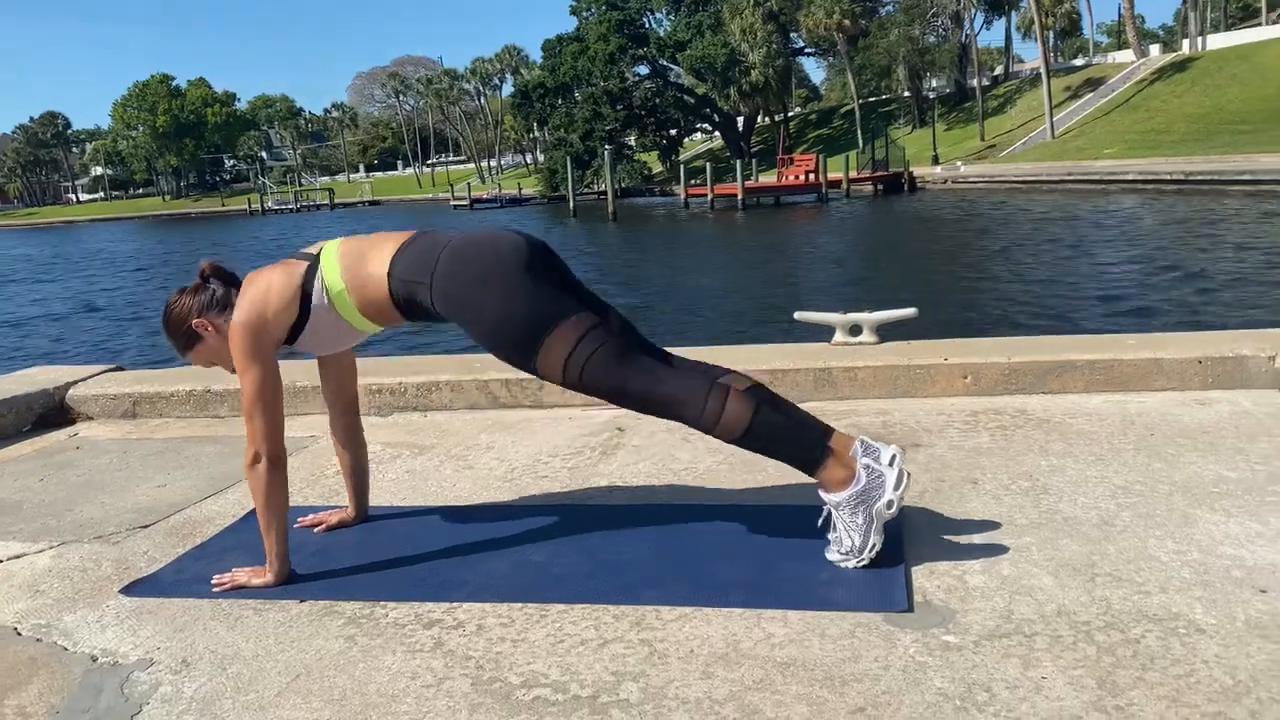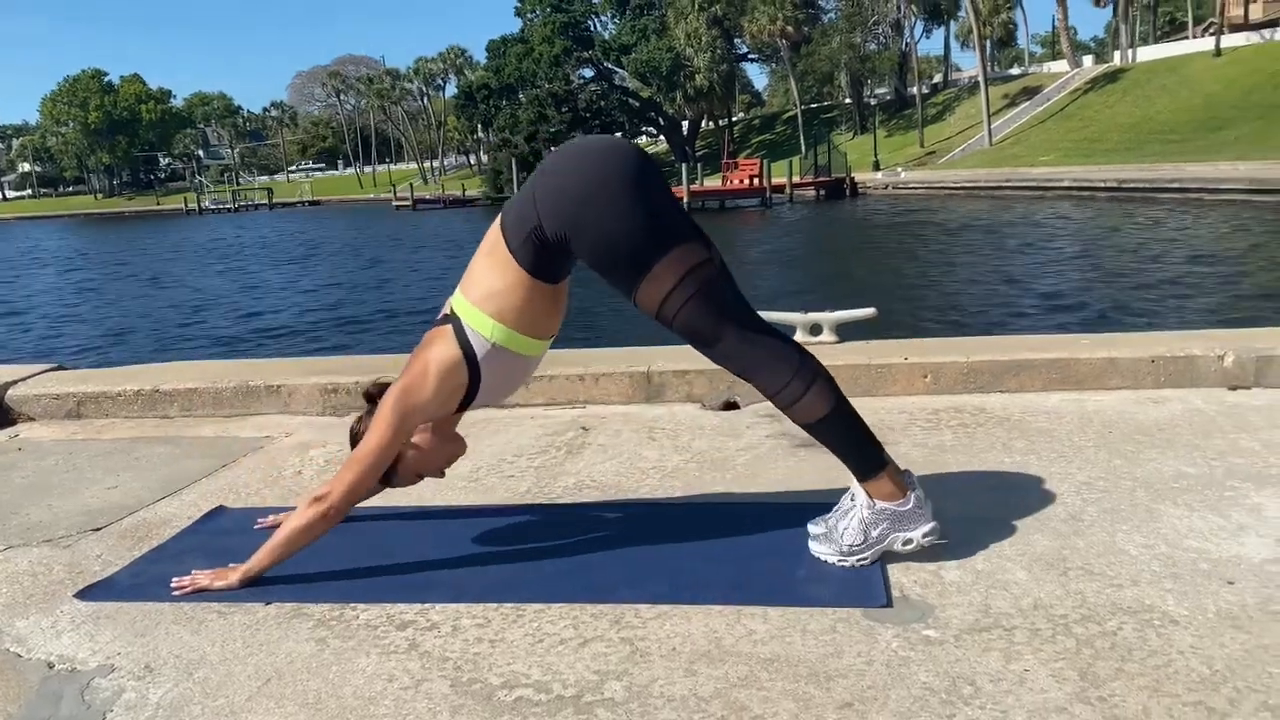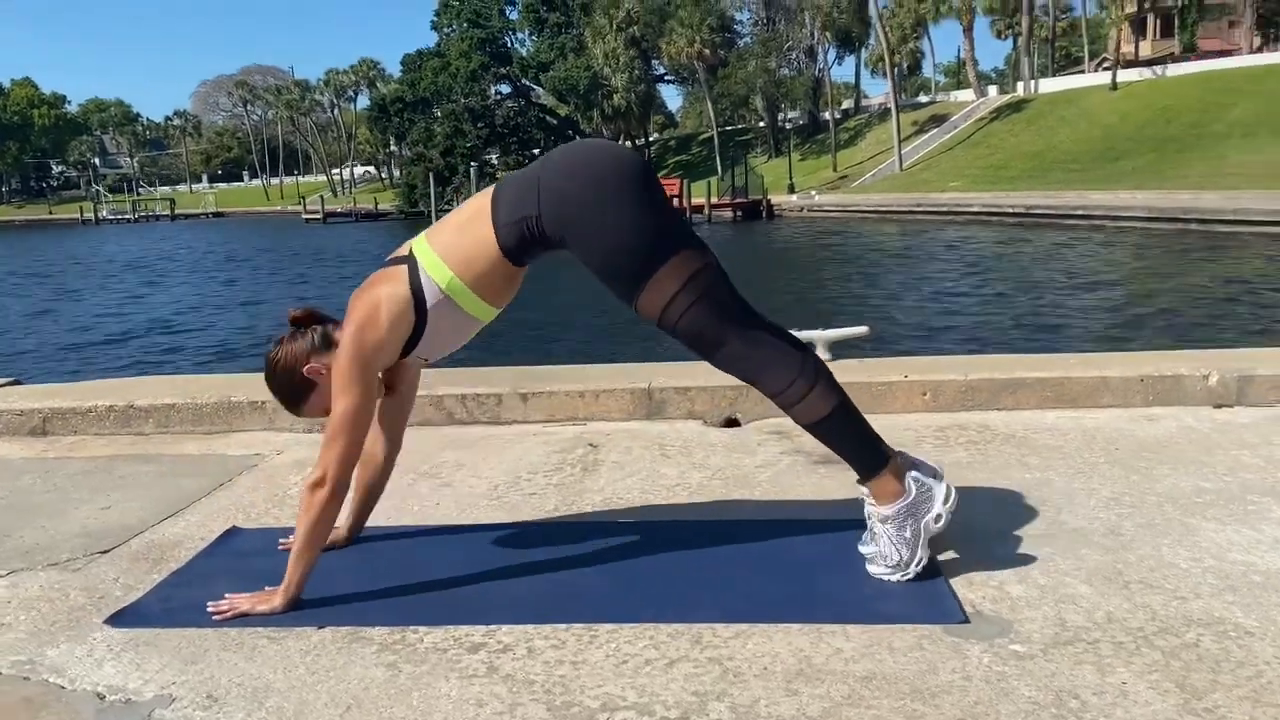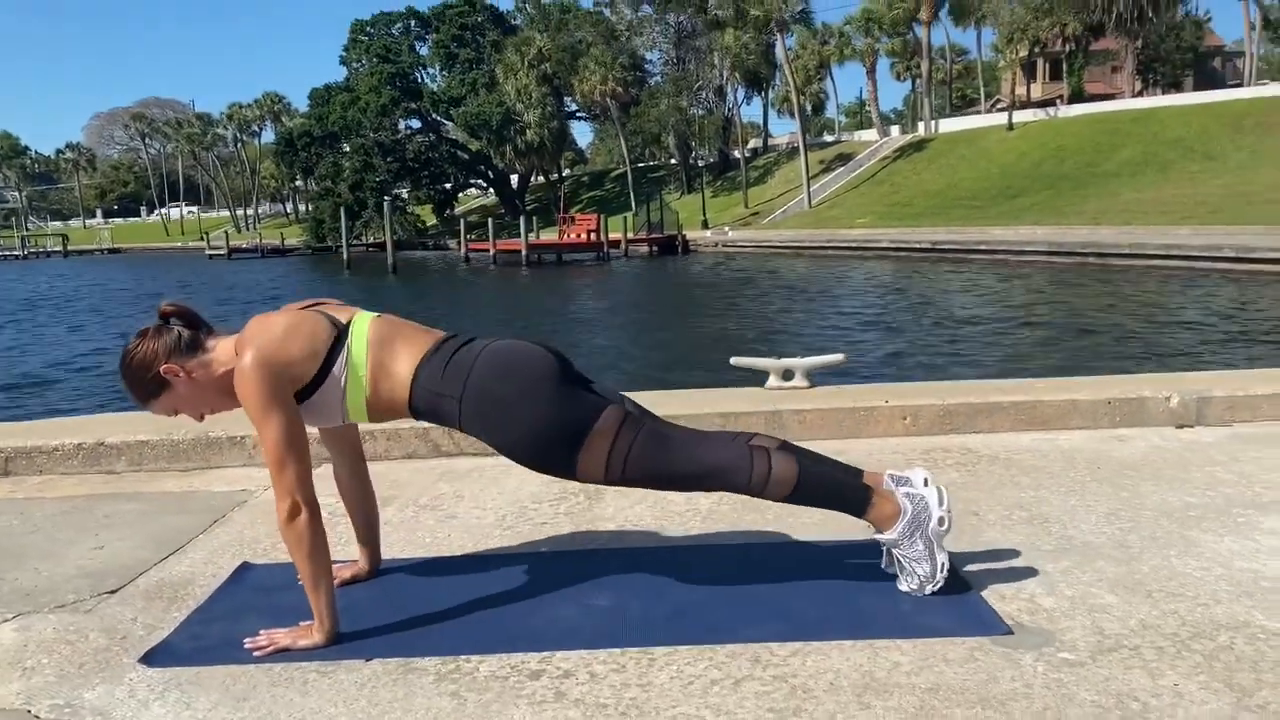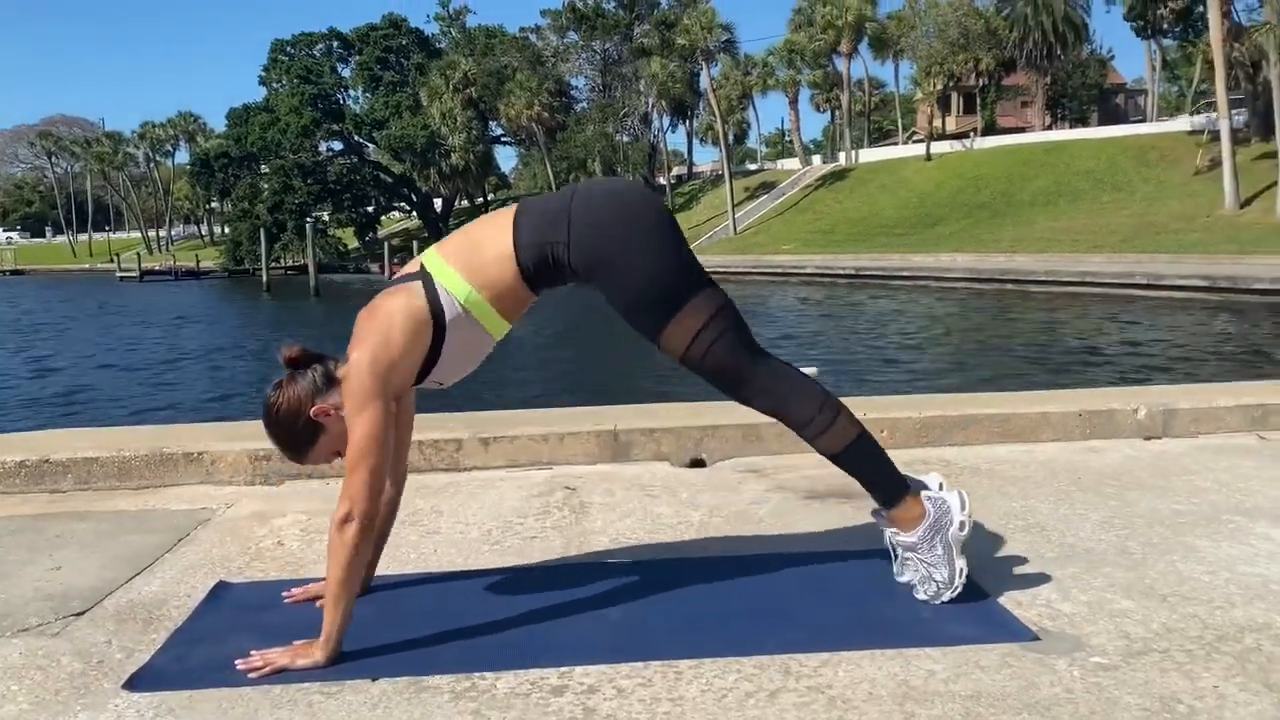
dt=1s
person 1, frame 1
left shoulder: (250, 319)
right shoulder: (297, 303)
left elbow: (265, 456)
right elbow: (343, 412)
left wrist: (275, 561)
right wrist: (357, 504)
left hip: (474, 277)
right hip: (493, 257)
left knee: (643, 380)
right knee: (653, 367)
left ankle: (847, 468)
right ankle: (848, 457)
person 1, frame 2
left shoulder: (421, 393)
right shoulder: (438, 381)
left elbow: (331, 497)
left wrist: (243, 572)
right wrist: (310, 513)
left hip: (585, 192)
right hip: (593, 184)
left knee: (730, 336)
right knee: (732, 332)
left ankle: (892, 498)
right ankle: (877, 485)
person 1, frame 3
left shoulder: (362, 334)
right shoulder: (390, 323)
left elbow: (330, 474)
right elbow: (385, 432)
left wrist: (285, 592)
right wrist: (352, 527)
left hip: (584, 192)
right hip: (586, 184)
left knee: (729, 340)
right knee: (736, 330)
left ankle: (896, 489)
right ankle: (896, 476)
person 1, frame 4
left shoulder: (254, 365)
right shoulder: (290, 336)
left elbow: (293, 502)
right elbow: (345, 450)
left wrist: (320, 622)
right wrist: (367, 558)
left hip: (499, 397)
right hip: (509, 371)
left knee: (689, 461)
right knee: (688, 450)
left ankle: (893, 507)
right ankle: (885, 488)
person 1, frame 5
left shoulder: (367, 370)
right shoulder: (380, 356)
left elbow: (355, 512)
right elbow: (385, 492)
left wrist: (323, 645)
right wrist: (348, 581)
left hip: (597, 231)
right hip: (596, 222)
left knee: (749, 376)
right knee: (746, 375)
left ankle: (917, 515)
right ankle: (903, 503)
